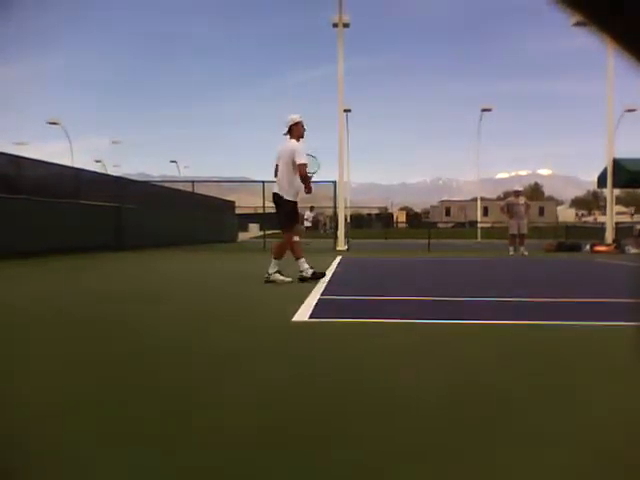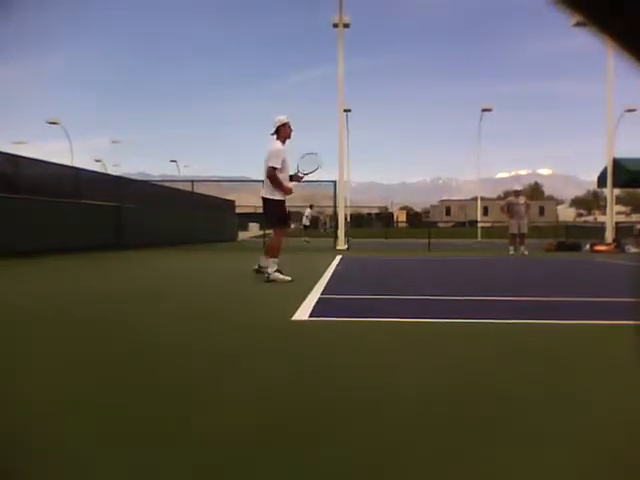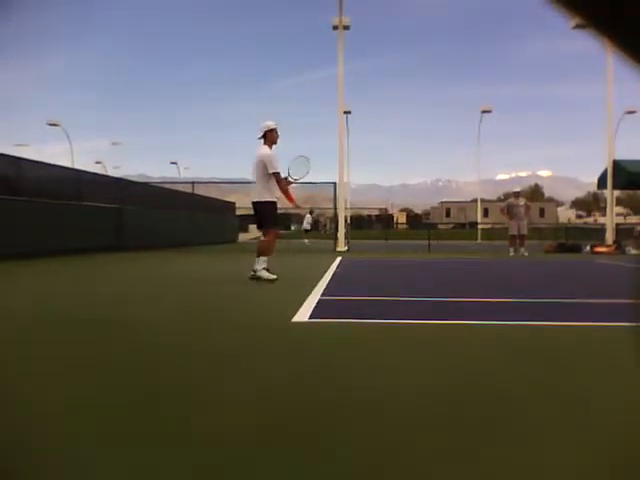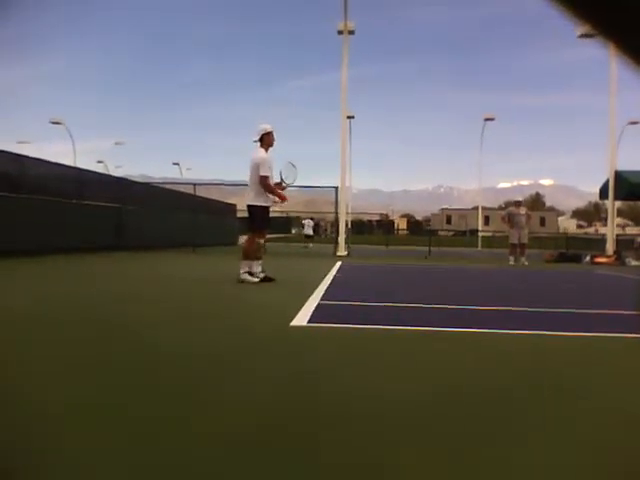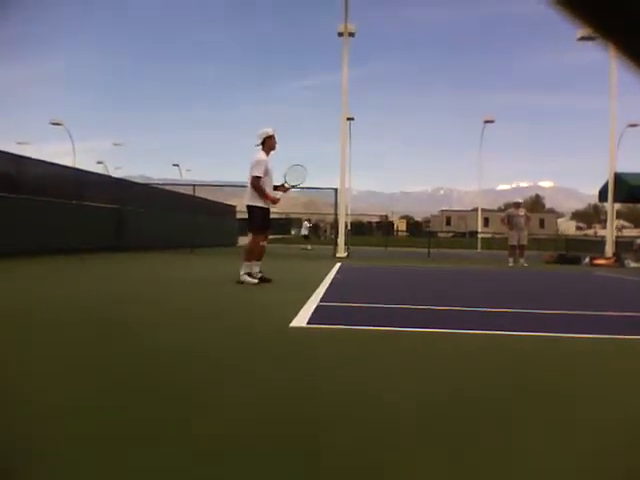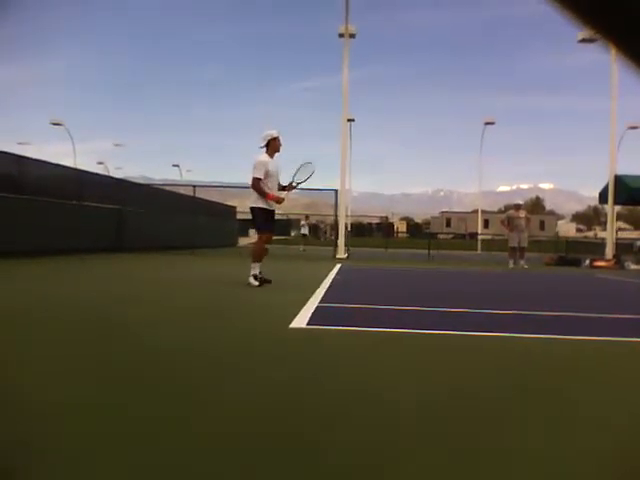
dt=0.4s
person 1, frame 1
left shoulder: (282, 148)
right shoulder: (296, 147)
left elbow: (277, 173)
right elbow: (302, 172)
left wrist: (294, 179)
right wrist: (308, 185)
left hip: (282, 194)
right hip: (286, 196)
left knee: (294, 233)
right knee: (289, 235)
left ankle: (305, 270)
right ankle: (272, 271)
person 1, frame 2
left shoulder: (278, 148)
right shoulder: (278, 148)
right elbow: (270, 174)
left wrist: (291, 178)
right wrist: (284, 188)
left hip: (275, 197)
right hip: (273, 197)
left knee: (280, 231)
right knee: (279, 232)
left ankle: (263, 265)
right ankle: (272, 271)
person 1, frame 3
left shoulder: (262, 152)
right shoulder: (268, 153)
right elbow: (278, 180)
left wrist: (283, 181)
right wrist: (291, 199)
left hip: (260, 199)
right hip: (265, 199)
left knee: (266, 234)
right knee: (272, 233)
left ankle: (258, 269)
right ankle: (261, 268)
person 1, frame 4
left shoulder: (259, 155)
right shoulder: (264, 157)
right elbow: (264, 183)
left wrist: (275, 185)
right wrist: (280, 195)
left hip: (259, 202)
right hip: (259, 203)
left knee: (260, 237)
right knee: (253, 237)
left ankle: (257, 271)
right ankle: (244, 271)
person 1, frame 5
left shoulder: (265, 159)
right shoulder: (261, 159)
right elbow: (255, 183)
left wrist: (278, 188)
right wrist: (270, 197)
left hip: (263, 205)
right hip: (256, 204)
left knee: (263, 239)
right knee: (256, 238)
left ankle: (255, 272)
right ankle: (244, 273)
person 1, frame 6
left shoulder: (274, 163)
right shoulder: (262, 161)
right elbow: (255, 185)
left wrist: (285, 187)
right wrist: (273, 197)
left hip: (269, 207)
right hip: (260, 206)
left knee: (267, 240)
right knee: (262, 238)
left ankle: (257, 272)
right ankle: (253, 273)
